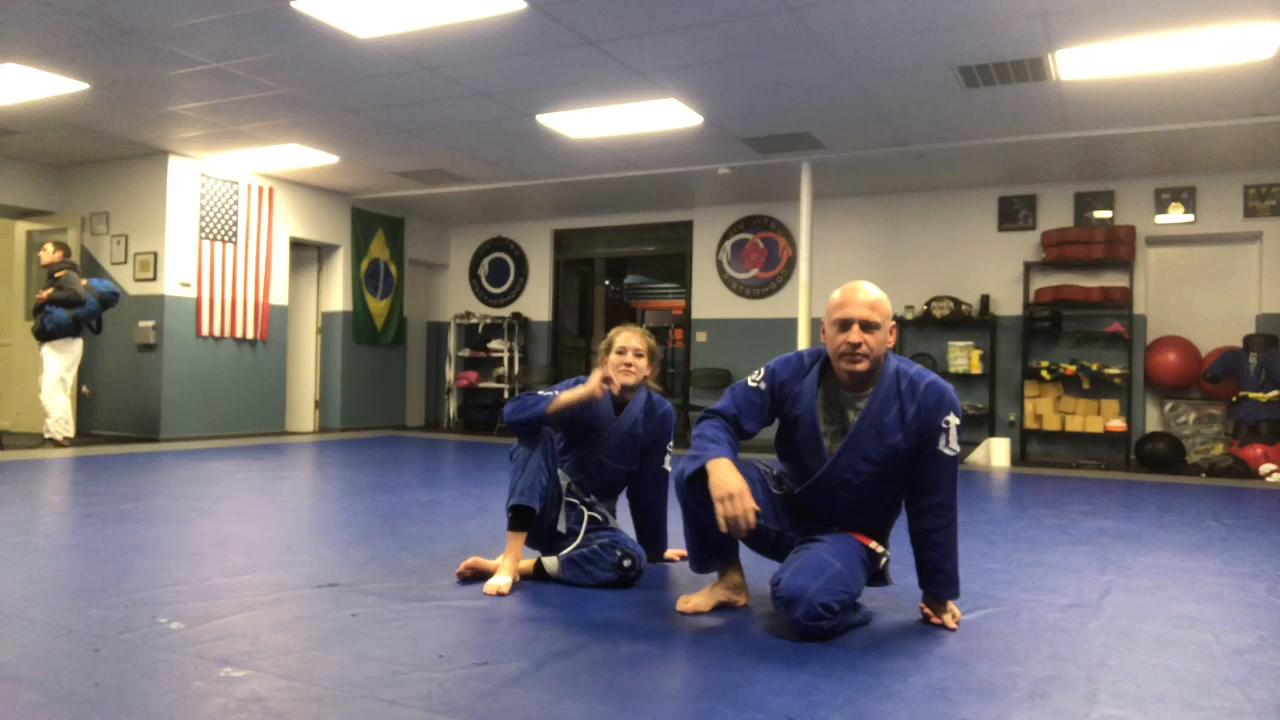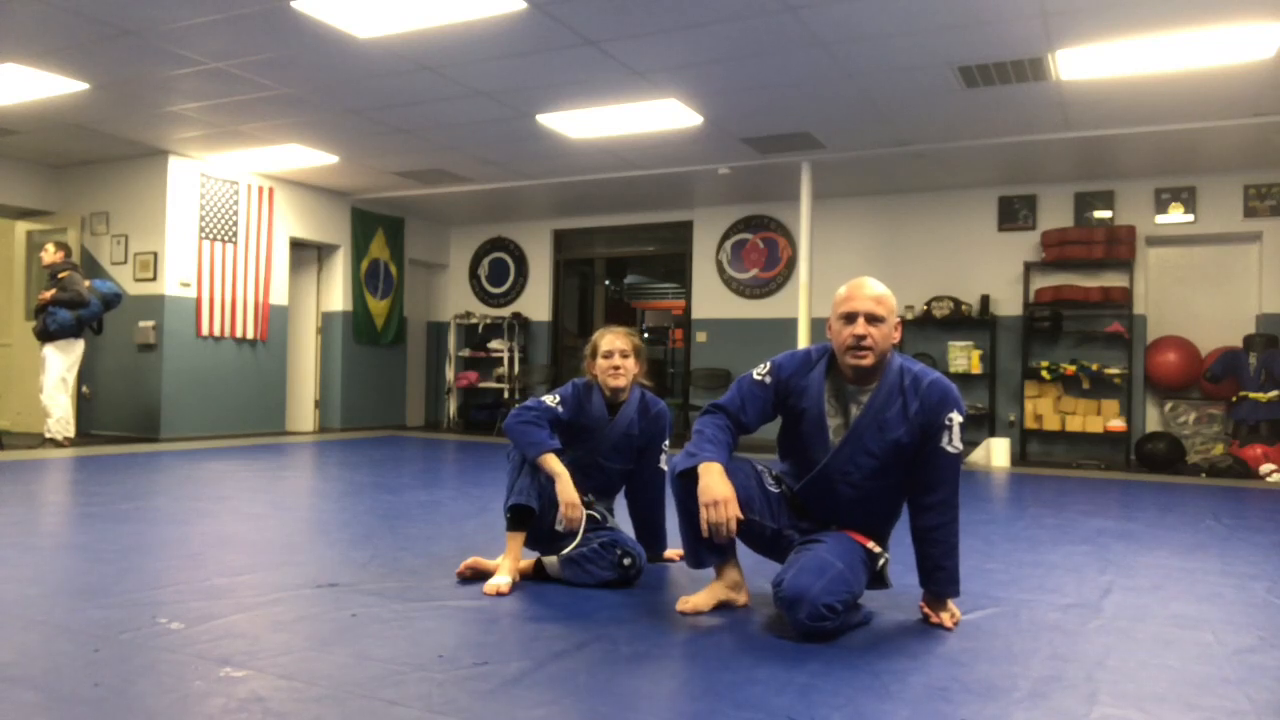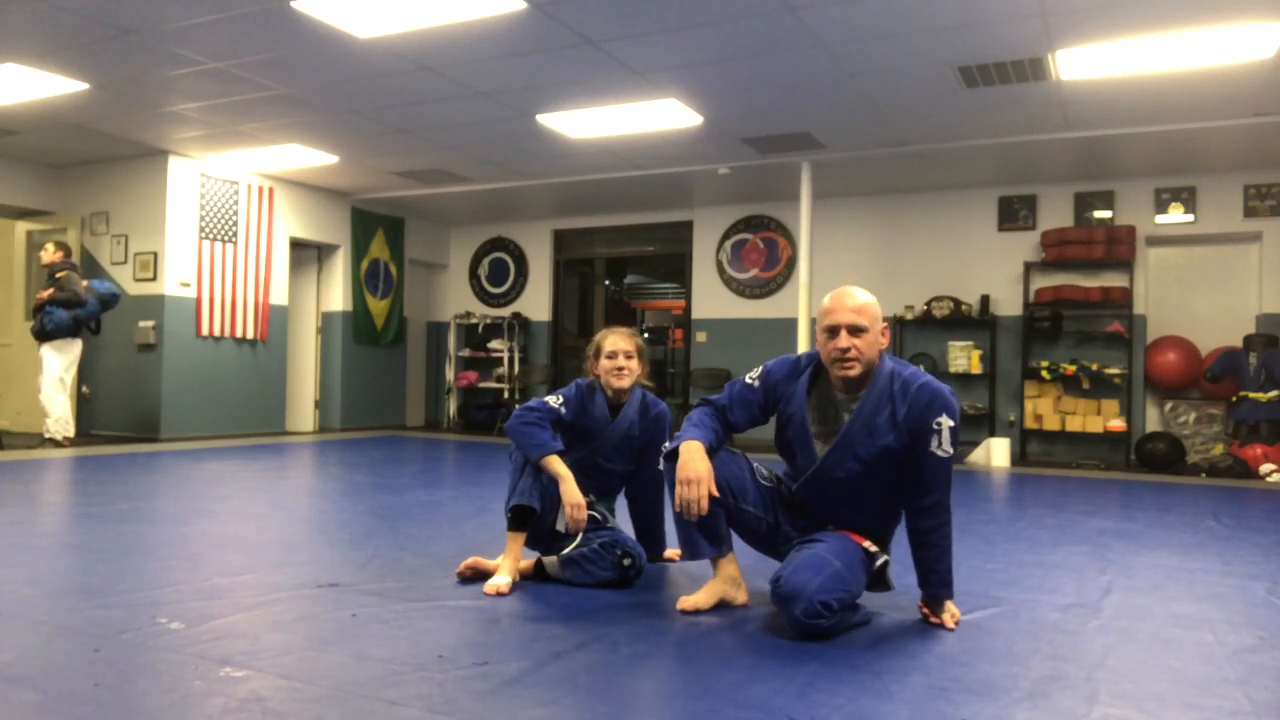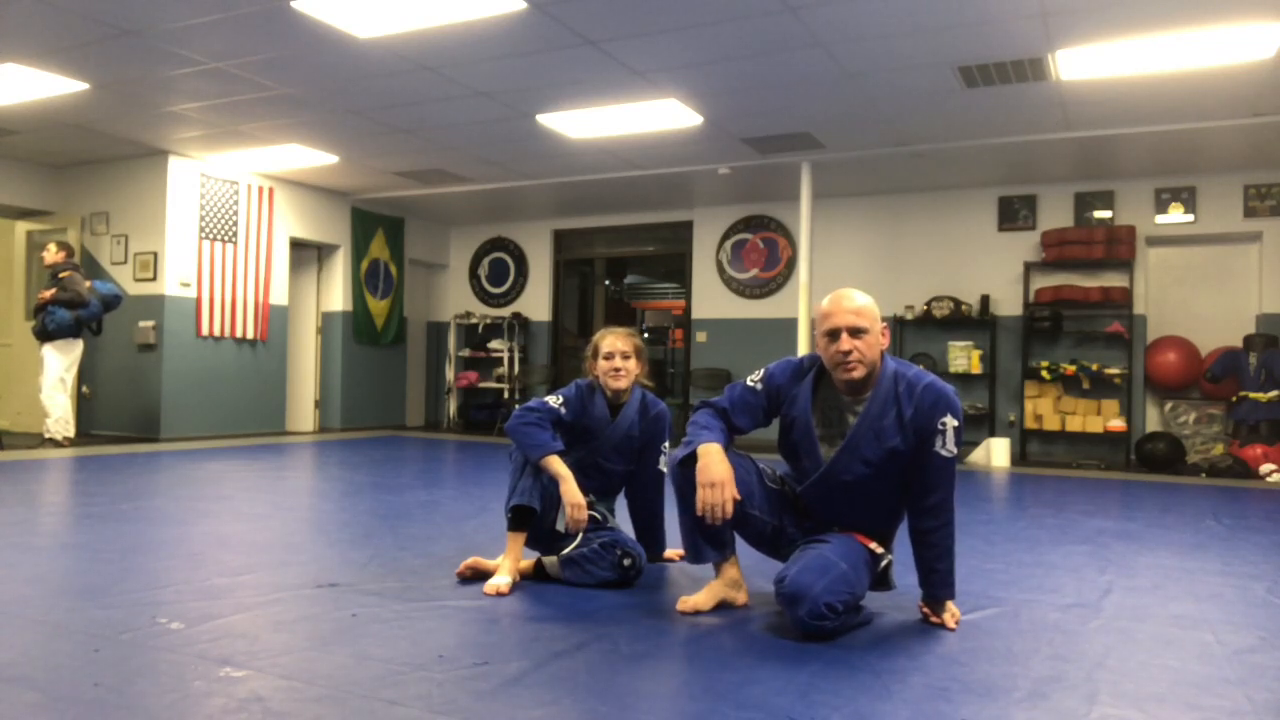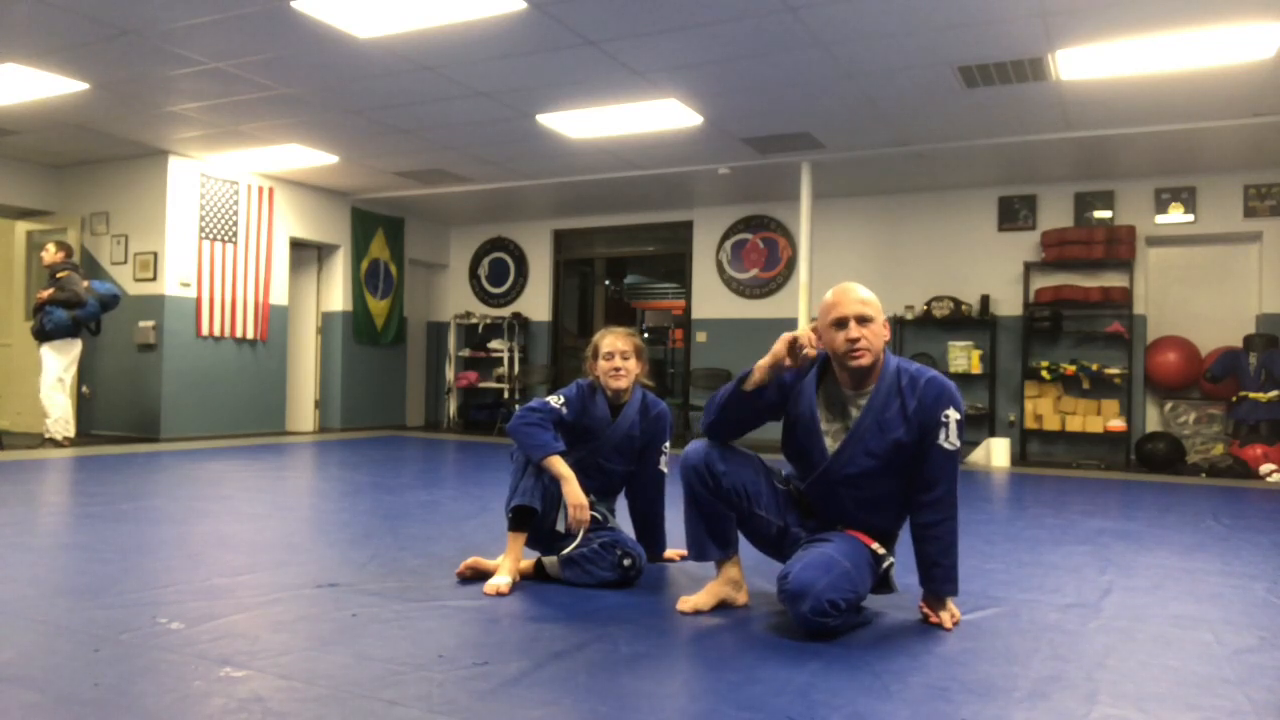
dt=1s
person 1, frame 1
left shoulder: (930, 398)
right shoulder: (790, 373)
left elbow: (933, 505)
right elbow: (718, 419)
left wrist: (938, 593)
right wrist: (720, 465)
left hip: (852, 535)
right hip: (785, 508)
left knee: (805, 605)
right knee: (695, 474)
left ankle: (849, 609)
right ankle: (729, 580)
person 1, frame 2
left shoulder: (932, 397)
right shoulder: (796, 369)
left elbow: (935, 503)
right elbow: (722, 414)
left wrist: (939, 591)
right wrist: (710, 468)
left hip: (851, 535)
right hip: (785, 507)
left knee: (807, 605)
right knee: (690, 468)
left ankle: (848, 607)
right ankle: (728, 579)
person 1, frame 3
left shoulder: (925, 400)
right shoulder: (789, 375)
left elbow: (928, 505)
right elbow: (716, 410)
left wrist: (937, 595)
right wrist: (693, 446)
left hip: (851, 535)
right hip: (786, 509)
left knee: (802, 601)
right knee: (689, 459)
right ankle: (727, 577)
person 1, frame 4
left shoulder: (928, 400)
right shoulder: (792, 377)
left elbow: (931, 506)
right elbow: (715, 411)
left wrist: (938, 595)
right wrist: (710, 451)
left hip: (854, 536)
right hip: (788, 509)
left knee: (809, 601)
right knee: (689, 461)
right ankle: (728, 577)
person 1, frame 5
left shoulder: (929, 394)
right shoulder: (799, 375)
left elbow: (934, 502)
right elbow: (716, 426)
left wrist: (938, 591)
right wrist: (767, 367)
left hip: (857, 536)
right hip: (792, 510)
left knee: (809, 596)
right knee: (700, 456)
left ankle: (862, 576)
right ankle: (729, 578)
person 2, frame 1
left shoulder: (659, 414)
right shoulder: (583, 388)
left elbow: (651, 486)
right elbow: (515, 413)
left wrist: (655, 548)
right wrist: (583, 393)
left hip: (591, 518)
right hip: (546, 504)
left knee: (631, 561)
right knee: (536, 434)
left ankle: (524, 566)
right ankle: (509, 561)
person 2, frame 2
left shoulder: (653, 413)
right shoulder: (577, 394)
left elbow: (647, 485)
right elbow: (519, 420)
left wrist: (654, 547)
right wrist: (562, 478)
left hip: (590, 516)
right hip: (544, 506)
left knee: (631, 560)
right knee: (531, 443)
left ankle: (522, 567)
right ankle: (509, 562)
person 2, frame 3
left shoulder: (654, 413)
right shoulder: (580, 394)
left elbow: (647, 485)
right elbow: (522, 420)
left wrist: (654, 548)
right wrist: (566, 478)
left hip: (590, 515)
right hip: (546, 506)
left knee: (630, 559)
right knee: (532, 443)
left ankle: (524, 567)
right ankle: (509, 562)
person 2, frame 4
left shoulder: (653, 414)
right shoulder: (579, 395)
left elbow: (647, 485)
right elbow: (522, 420)
left wrist: (654, 548)
right wrist: (566, 478)
left hip: (590, 515)
right hip: (547, 506)
left knee: (630, 560)
right knee: (533, 445)
left ankle: (524, 566)
right ankle: (509, 562)
person 2, frame 5
left shoulder: (654, 413)
right shoulder: (580, 395)
left elbow: (648, 486)
right elbow: (524, 421)
left wrist: (654, 548)
right wrist: (568, 479)
left hip: (591, 515)
right hip: (546, 506)
left knee: (630, 561)
right knee: (535, 446)
left ankle: (523, 567)
right ankle: (509, 561)
person 3, frame 1
left shoulder: (67, 275)
right shoulder: (53, 278)
left elbow: (78, 296)
right elbow: (40, 310)
left wrist: (48, 296)
right wrist: (41, 302)
left hip: (63, 343)
right hip: (52, 343)
left knee: (52, 391)
right knee: (53, 391)
left ankle: (58, 438)
right ankle: (59, 436)
person 3, frame 2
left shoulder: (69, 276)
right shoulder: (54, 279)
left elbow: (82, 297)
right elbow: (42, 311)
left wrist: (52, 297)
right wrist: (43, 302)
left hip: (64, 344)
right hip: (52, 344)
left knee: (53, 392)
right knee: (52, 392)
left ankle: (58, 438)
right ankle: (60, 437)
person 3, frame 3
left shoulder: (67, 275)
right shoulder: (53, 278)
left elbow: (79, 296)
right elbow: (39, 311)
left wrist: (49, 297)
right wrist: (40, 302)
left hip: (62, 343)
right hip: (50, 343)
left knee: (52, 391)
right knee: (53, 391)
left ankle: (58, 437)
right ankle: (61, 436)
person 3, frame 4
left shoulder: (70, 276)
right shoulder: (55, 278)
left elbow: (81, 297)
right elbow: (39, 311)
left wrist: (52, 296)
right wrist: (42, 302)
left hip: (63, 343)
right hip: (52, 343)
left knee: (52, 391)
right knee: (54, 391)
left ankle: (58, 437)
right ankle: (59, 436)
person 3, frame 5
left shoulder: (68, 275)
right shoulder: (55, 278)
left elbow: (79, 297)
right elbow: (39, 310)
left wrist: (50, 297)
right wrist: (41, 301)
left hip: (62, 343)
right hip: (51, 343)
left knee: (51, 390)
right knee: (57, 391)
left ankle: (58, 437)
right ankle: (62, 436)
